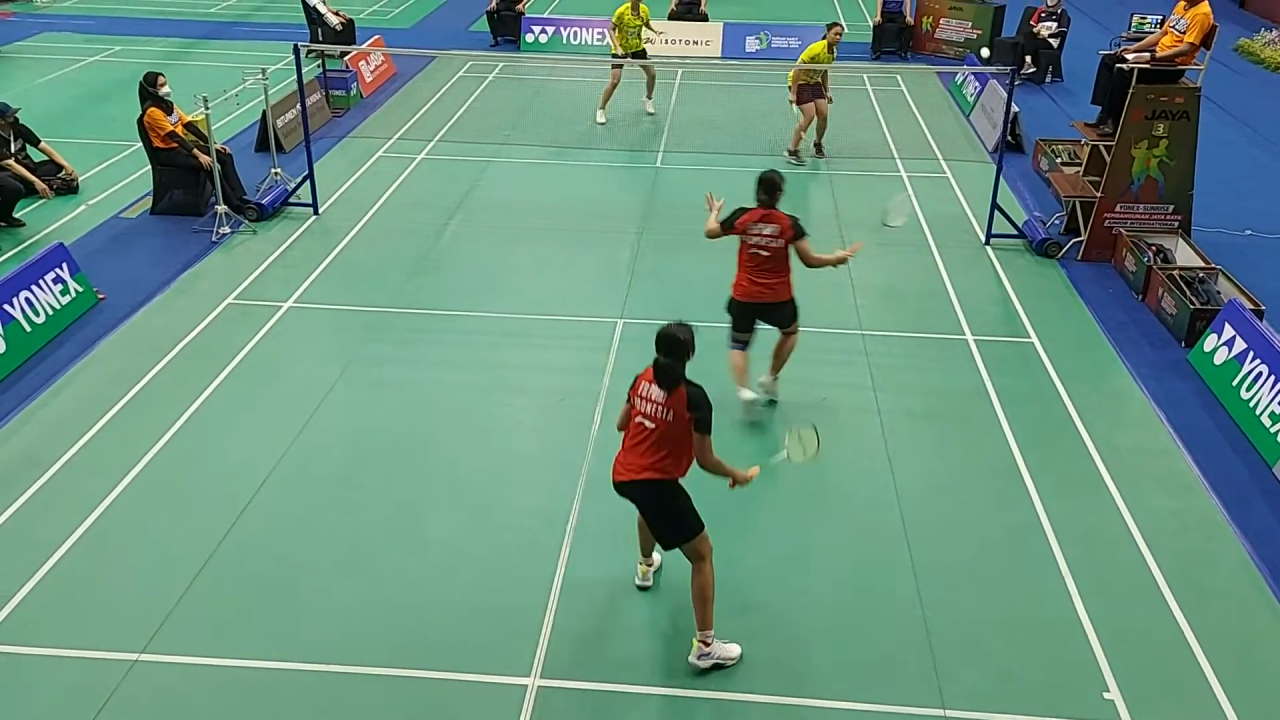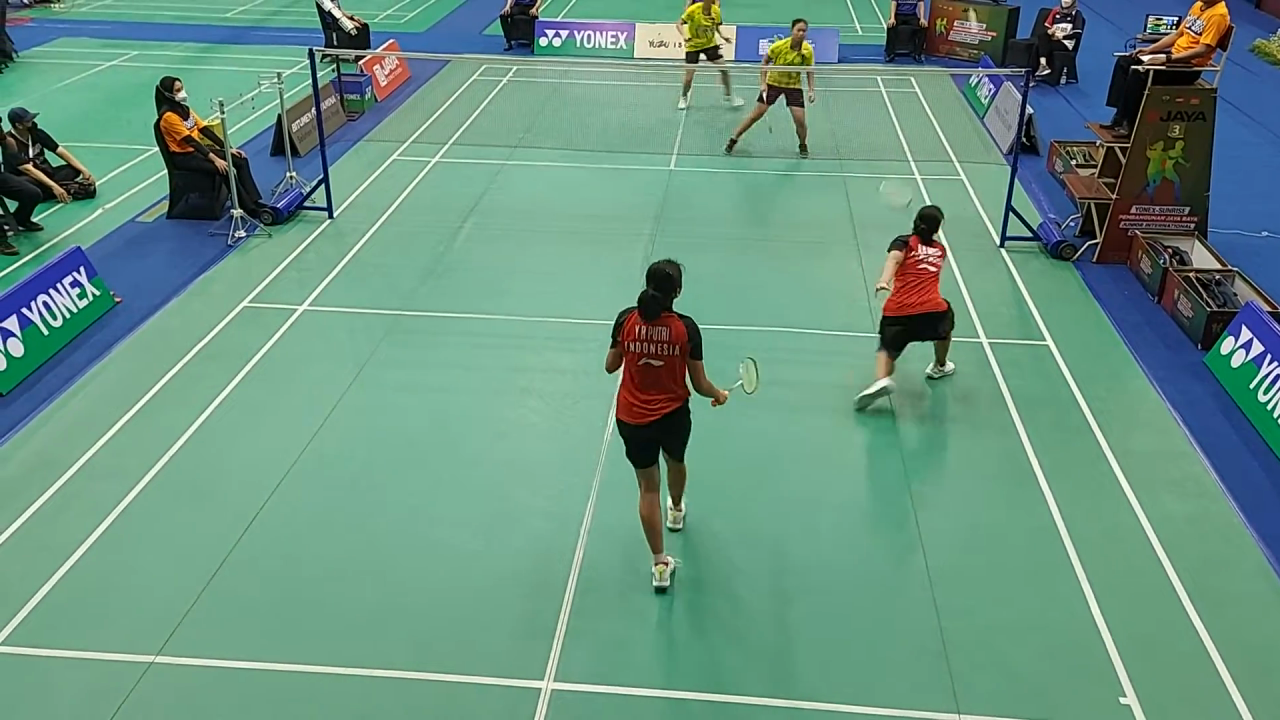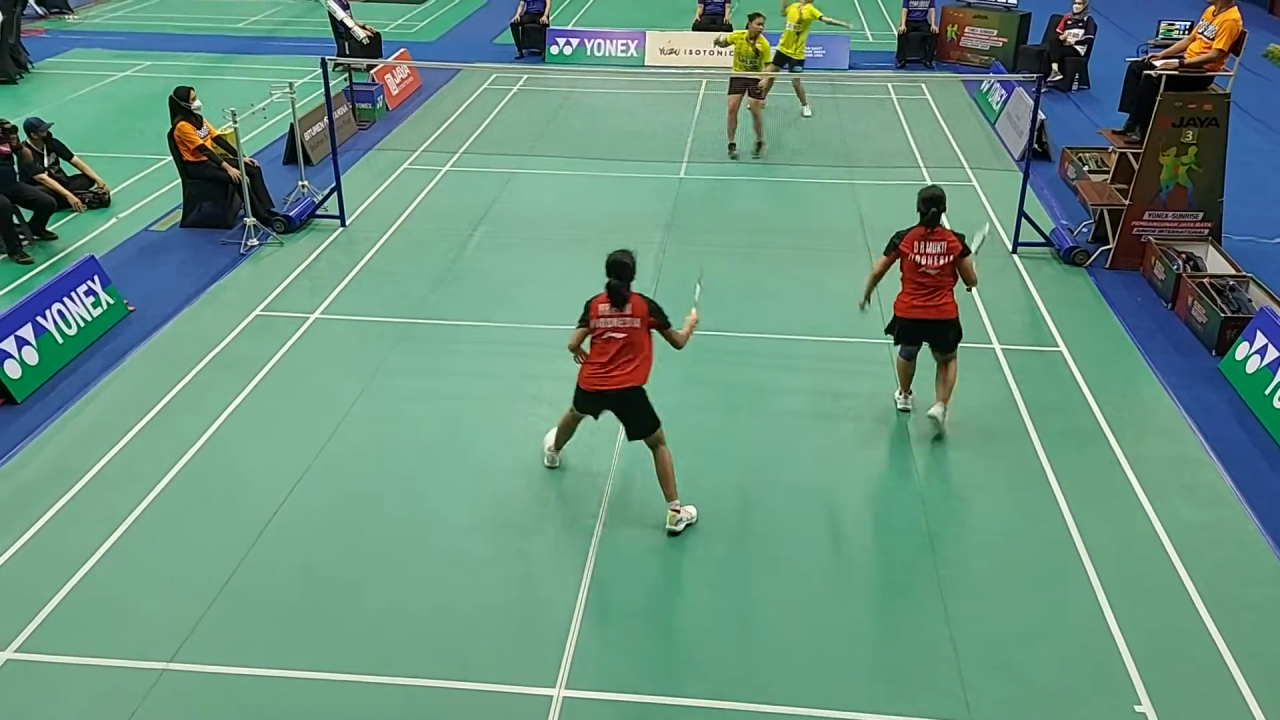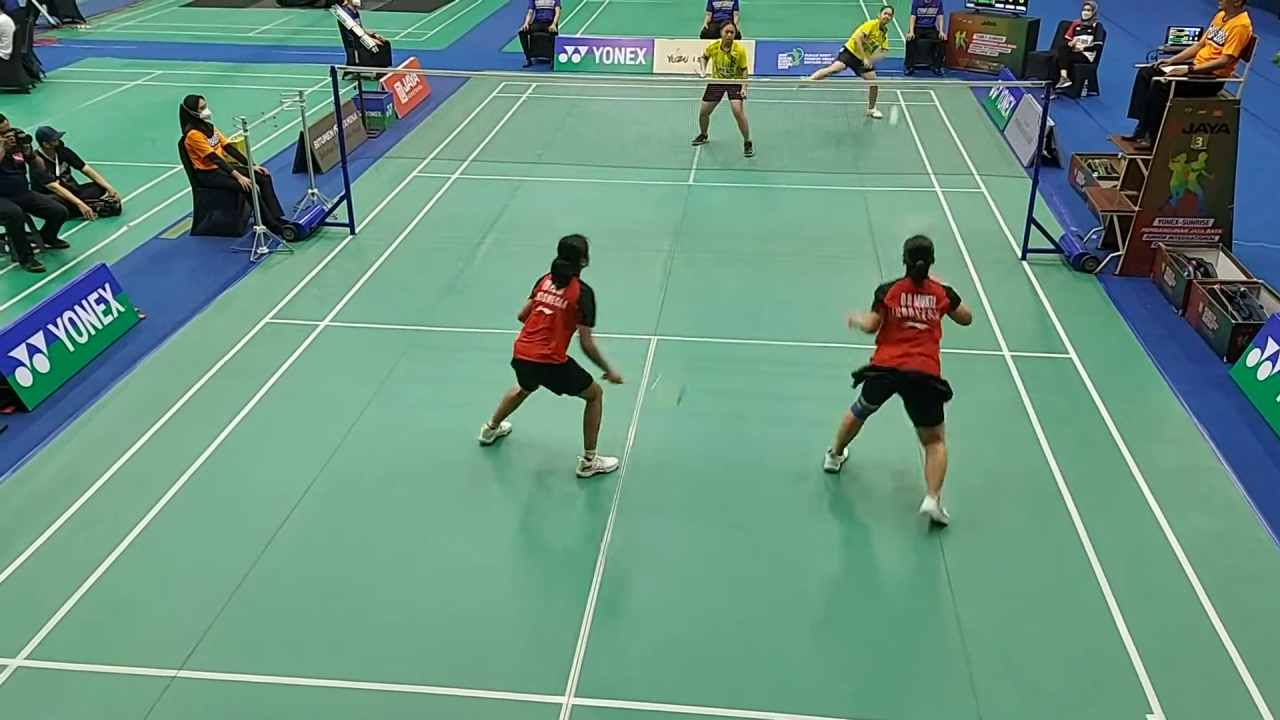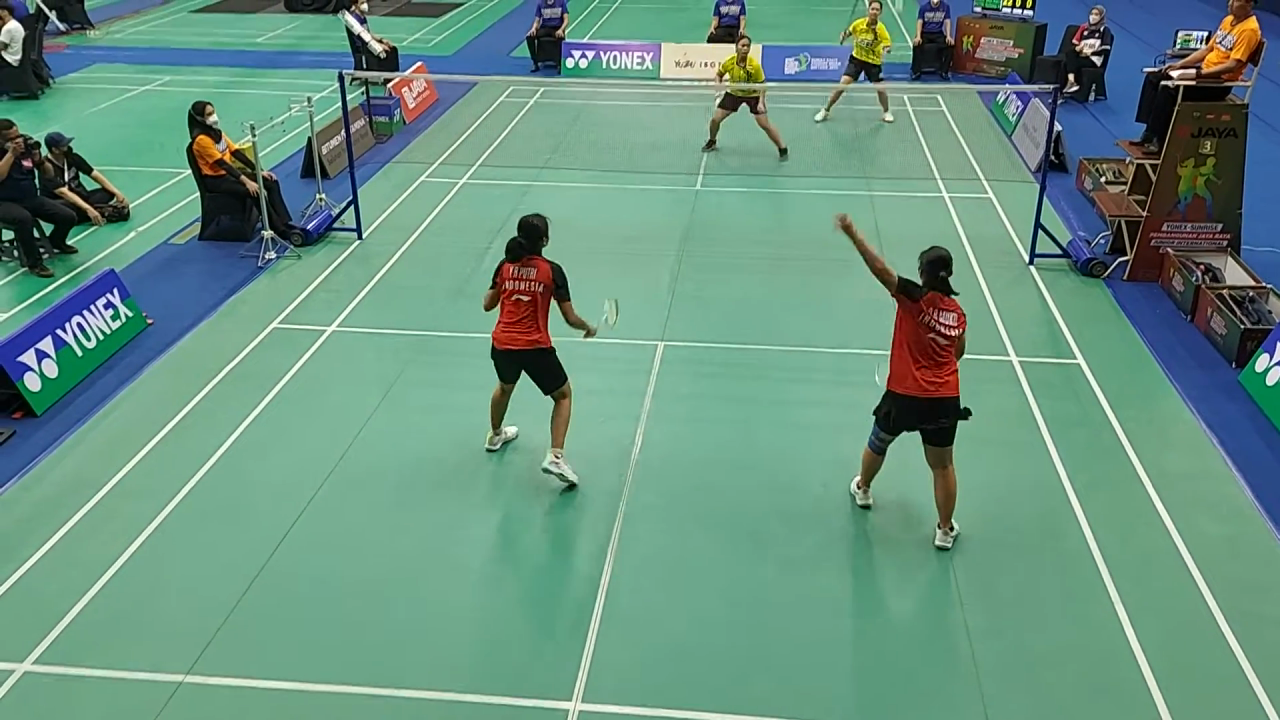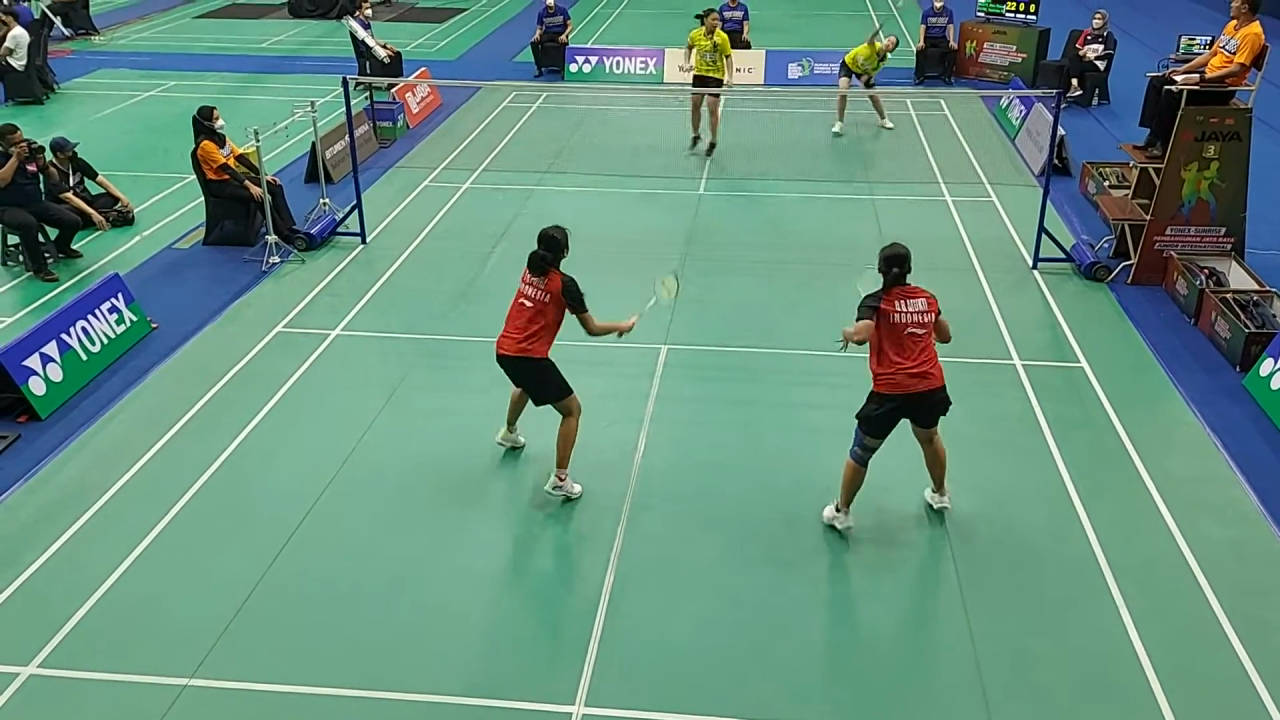
dt=0.5s
person 1, frame 1
left shoulder: (642, 379)
right shoulder: (693, 397)
right elbow: (705, 460)
right wrist: (738, 475)
left hip: (622, 476)
right hip: (657, 482)
right knee: (702, 555)
left ankle: (645, 568)
right ankle: (705, 646)
person 1, frame 2
left shoulder: (627, 319)
right shoulder: (686, 328)
left elbow: (610, 367)
right elbow: (700, 384)
right wrist: (719, 395)
left hip: (633, 416)
right hip: (674, 413)
left knee: (649, 488)
right knee: (675, 460)
left ankle: (660, 565)
right ankle: (676, 510)
person 1, frame 3
left shoulder: (594, 304)
right shoulder: (647, 306)
left elbow: (573, 345)
right elbow: (679, 342)
left wrist: (581, 353)
right wrist: (690, 323)
left hip: (590, 385)
right hip: (628, 389)
left knee: (576, 413)
right knee: (658, 444)
left ankle: (553, 451)
right ankle: (675, 512)
person 1, frame 4
left shoulder: (545, 281)
right shoulder: (583, 292)
left elbow: (522, 316)
right elbow: (587, 344)
right wrist: (608, 370)
left hip: (521, 353)
right hip: (550, 362)
left knee: (526, 387)
right knee: (594, 395)
left ankle: (491, 428)
right ankle: (589, 461)
person 1, frame 5
left shoulder: (505, 266)
right shoulder: (552, 271)
left elbow: (488, 305)
right elbow: (570, 318)
right wrist: (588, 328)
left hip: (502, 344)
right hip: (535, 348)
left knee: (505, 386)
right knee: (563, 396)
left ankle: (495, 435)
right ankle: (555, 457)
person 1, frame 6
left shoulder: (529, 273)
right shoulder: (565, 284)
right elbow: (592, 328)
right wrist: (621, 327)
left hip: (504, 351)
right hip: (529, 356)
left knee: (526, 386)
right knee: (572, 411)
left ankle: (508, 435)
right ankle: (559, 480)
person 2, frame 1
left shoulder: (741, 217)
right shoulder: (789, 224)
left elbow: (710, 232)
right elbow: (810, 260)
left wrist: (714, 211)
right wrist: (838, 258)
left hip: (743, 296)
right hip: (776, 296)
left knee: (738, 344)
right knee: (790, 332)
left ankle: (744, 391)
right ankle: (771, 379)
person 2, frame 2
left shoulder: (904, 242)
right shoulder: (939, 247)
left elbow: (893, 259)
left wrist: (883, 281)
left hip: (899, 313)
right hip: (934, 312)
left knee: (887, 350)
right knee: (943, 329)
left ankle: (881, 381)
right ankle: (939, 367)
person 2, frame 3
left shoulder: (903, 239)
right shoulder: (956, 241)
left elbow: (878, 272)
right elbow: (971, 280)
left wrist: (866, 295)
right wrist: (969, 284)
left hip: (907, 314)
right hip: (943, 316)
left knee: (906, 355)
right knee: (947, 362)
left ankle: (904, 396)
right ankle: (940, 407)
person 2, frame 4
left shoulder: (889, 290)
right shoulder: (942, 292)
left elbow: (871, 326)
right elbow: (966, 318)
left wrist: (855, 320)
left hip: (886, 367)
right hip: (924, 374)
left knee: (859, 412)
right knee: (935, 441)
left ankle: (834, 455)
right ankle: (933, 501)
person 2, frame 5
left shoulder: (914, 296)
right shoulder: (958, 313)
left elbow: (880, 267)
left wrist: (852, 233)
left hip: (904, 395)
right hip: (945, 398)
left knee: (878, 444)
right knee: (942, 465)
left ankle: (863, 489)
right ankle: (945, 529)
person 2, frame 6
left shoulder: (875, 301)
right shoulder: (928, 299)
left elbow: (864, 334)
right elbow: (945, 336)
left wrist: (849, 333)
left hip: (890, 392)
right hip: (930, 386)
left knee: (861, 451)
right knee: (929, 437)
left ankle: (841, 511)
right ankle: (940, 494)
